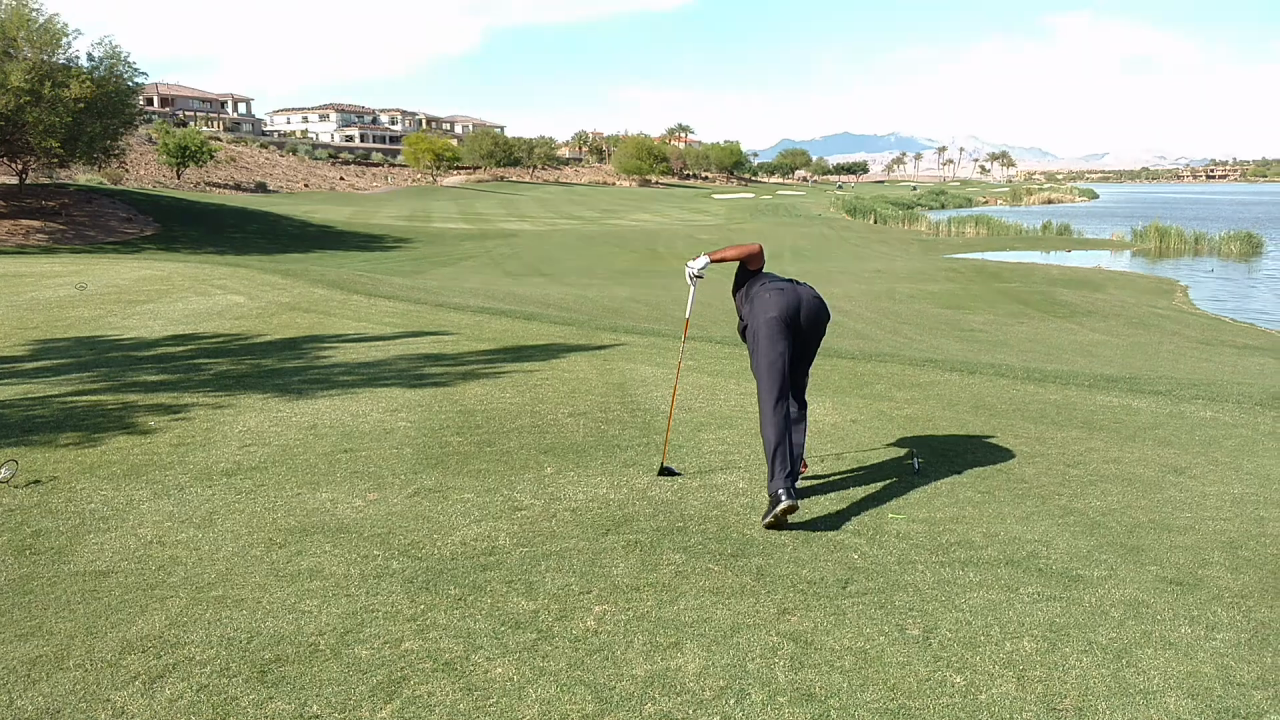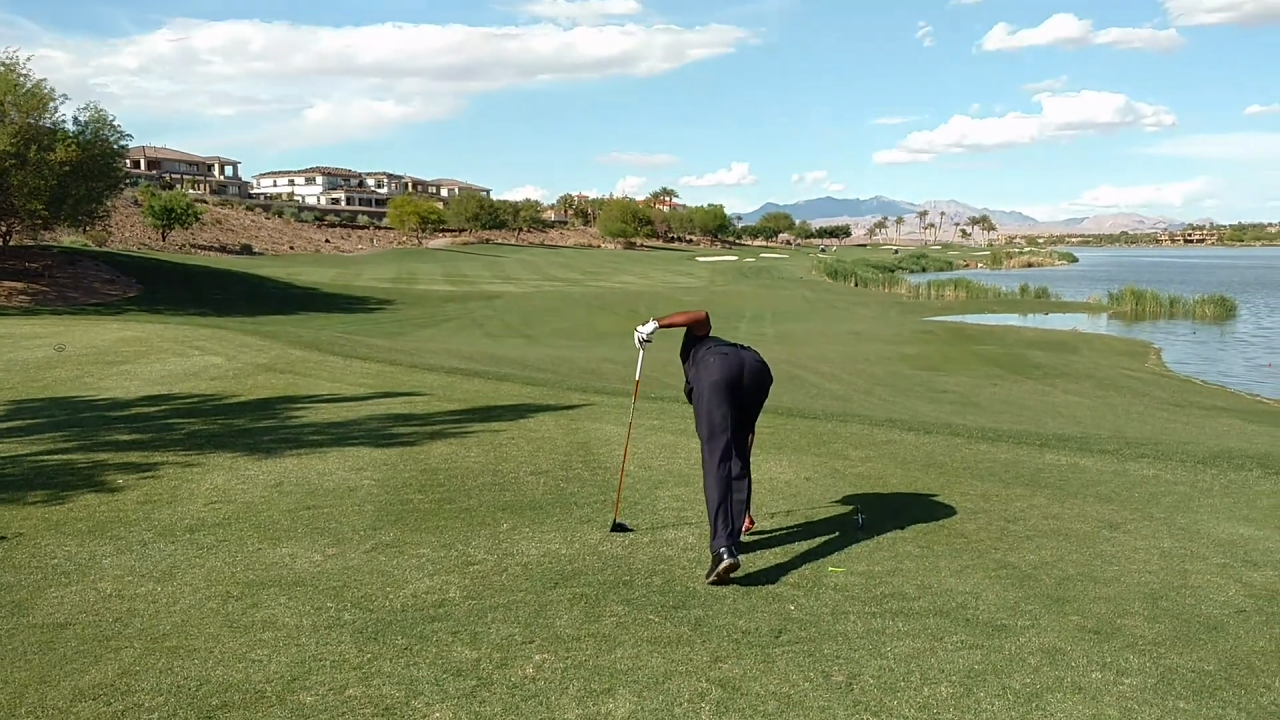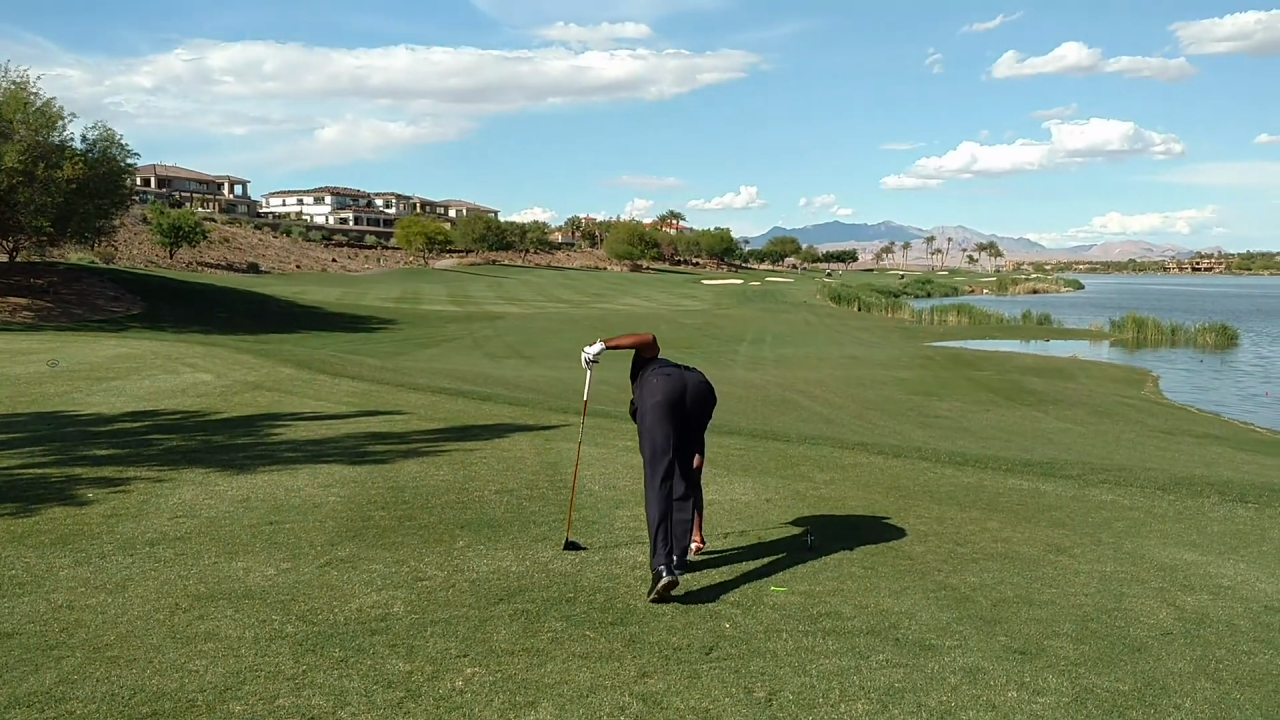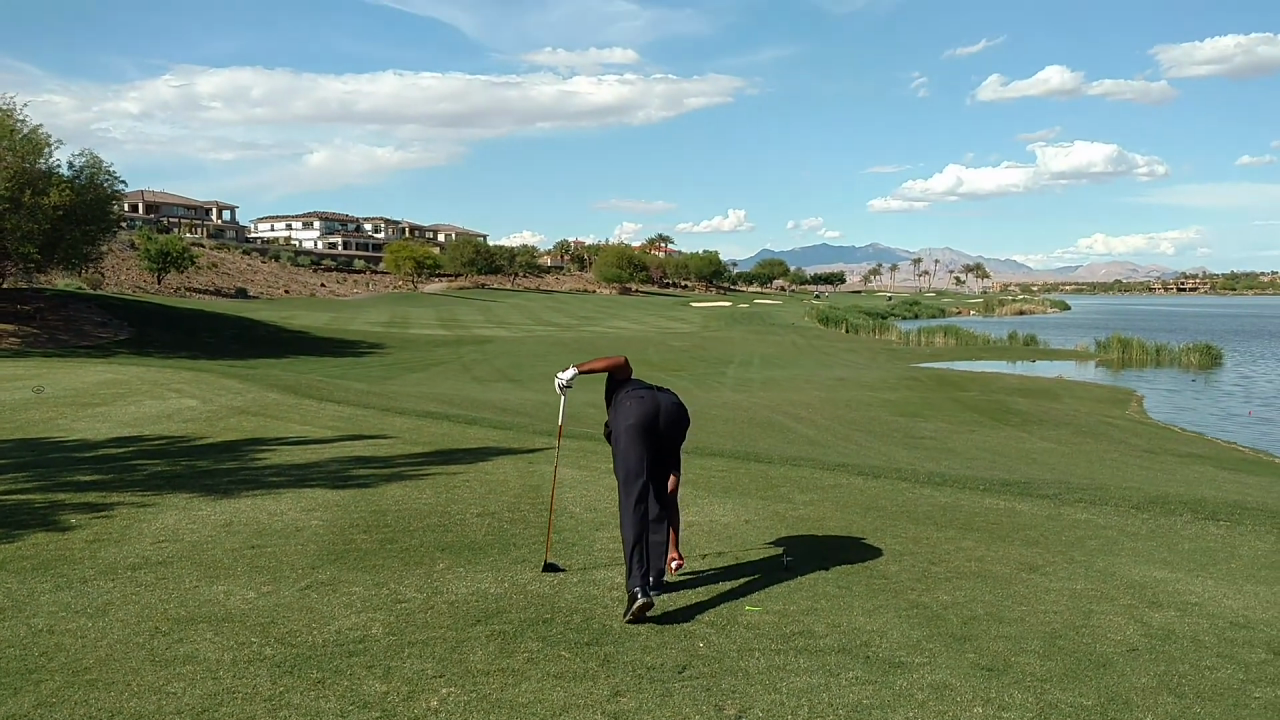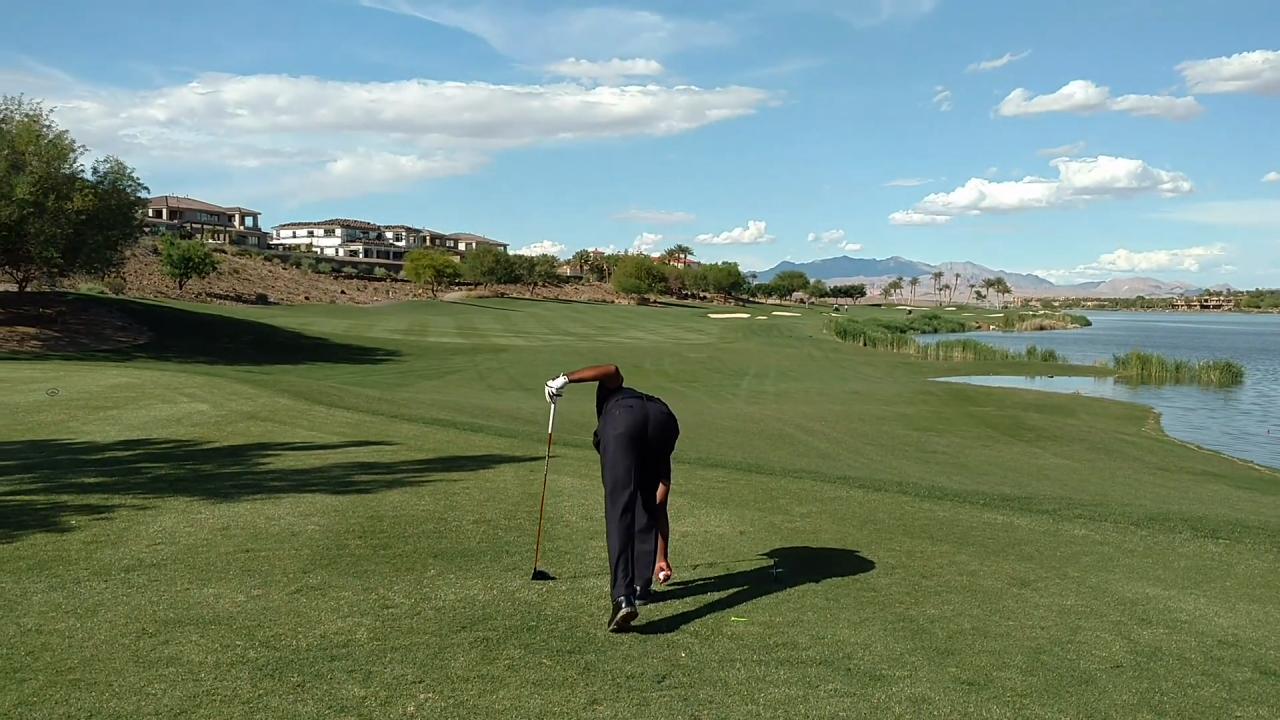
dt=0.7s
person 1, frame 1
left shoulder: (749, 282)
left elbow: (756, 250)
right elbow: (800, 382)
left wrist: (707, 258)
left hip: (770, 304)
right hip: (814, 305)
left knee: (772, 401)
right knee: (794, 396)
left ankle: (781, 490)
right ankle: (787, 481)
person 1, frame 2
left shoulder: (697, 346)
left elbow: (702, 317)
right elbow: (747, 445)
left wrist: (655, 324)
right wrist: (745, 512)
left hip: (715, 368)
right hip: (757, 368)
left knee: (717, 459)
right knee: (738, 455)
left ankle: (723, 548)
right ankle: (731, 536)
person 1, frame 3
left shoulder: (647, 369)
left elbow: (649, 340)
right elbow: (695, 478)
left wrist: (603, 345)
right wrist: (696, 531)
left hip: (659, 387)
right hip: (702, 391)
left knee: (658, 479)
right knee: (684, 476)
left ankle: (662, 566)
right ankle: (677, 555)
person 1, frame 4
left shoulder: (621, 391)
left elbow: (621, 363)
right elbow: (671, 498)
left wrist: (575, 370)
right wrist: (673, 549)
left hip: (633, 409)
right hip: (675, 412)
left knee: (633, 501)
right knee: (659, 496)
left ankle: (638, 588)
right ankle: (654, 576)
person 1, frame 5
left shoulder: (613, 399)
right shoulder: (655, 438)
left elbow: (612, 371)
right elbow: (660, 507)
left wrist: (566, 378)
right wrist: (661, 559)
left hip: (622, 418)
right hip: (664, 422)
left knee: (619, 510)
right knee: (647, 505)
left ankle: (623, 597)
right ankle: (641, 585)
